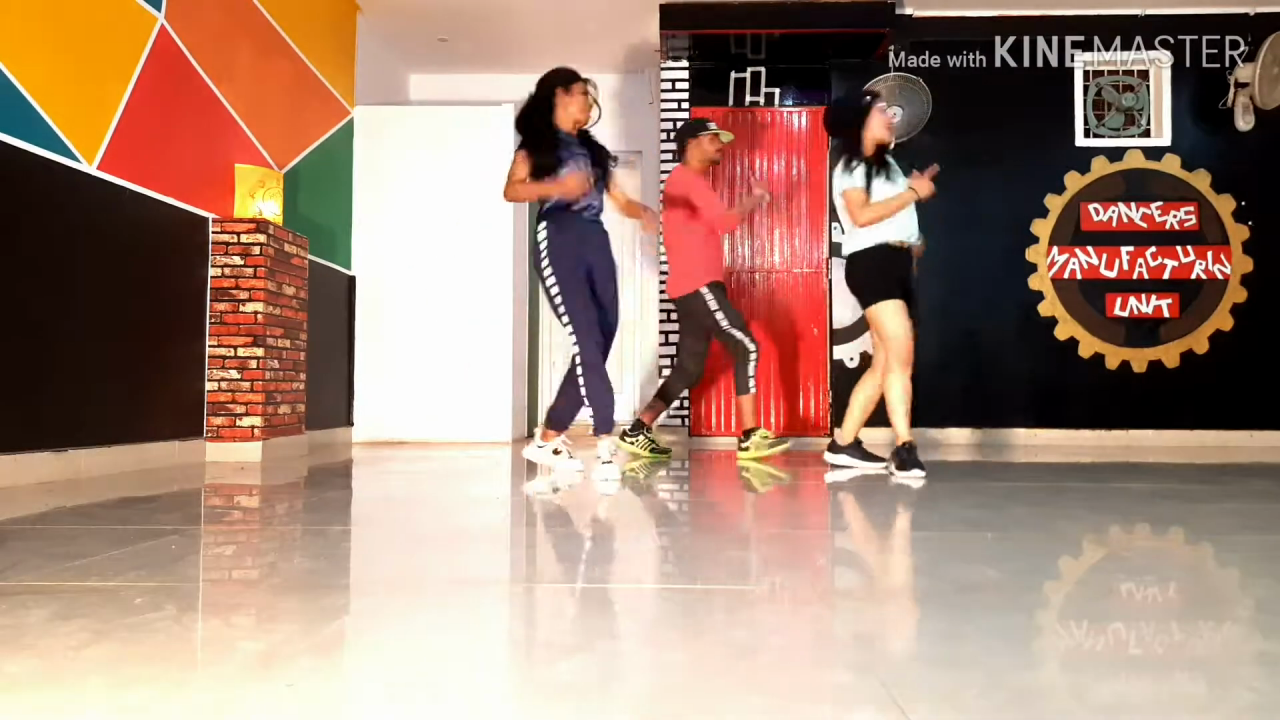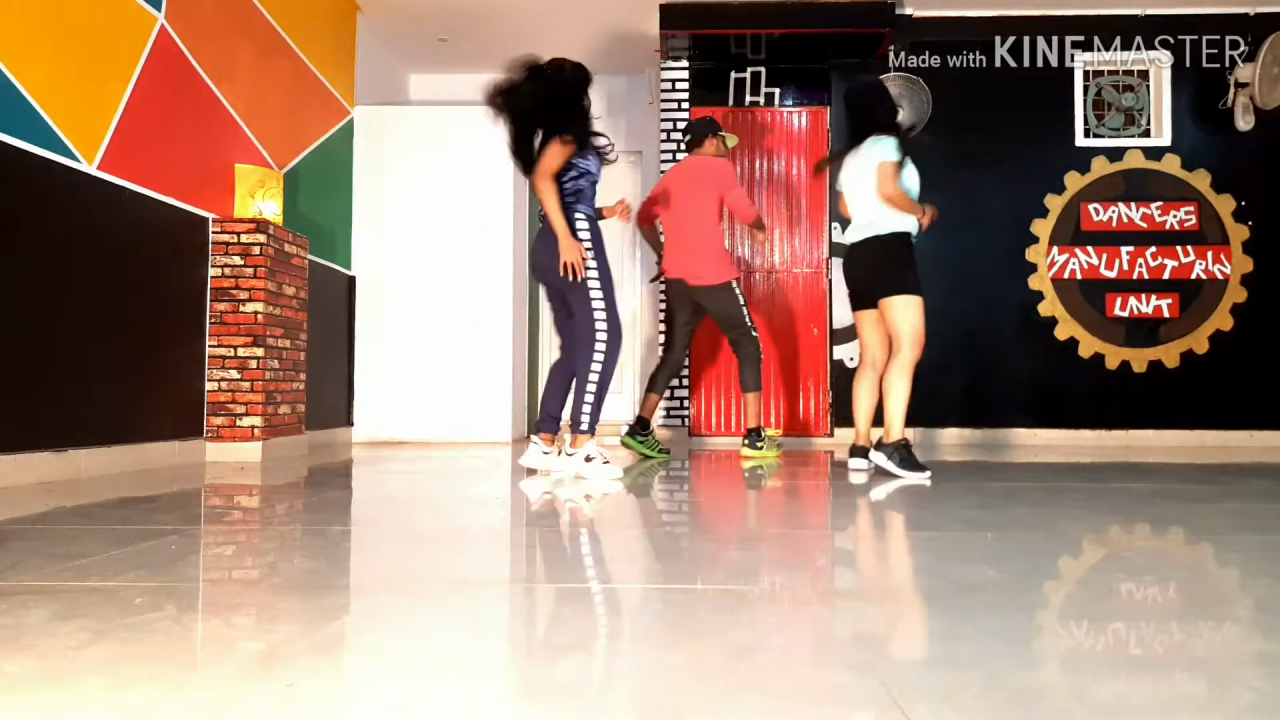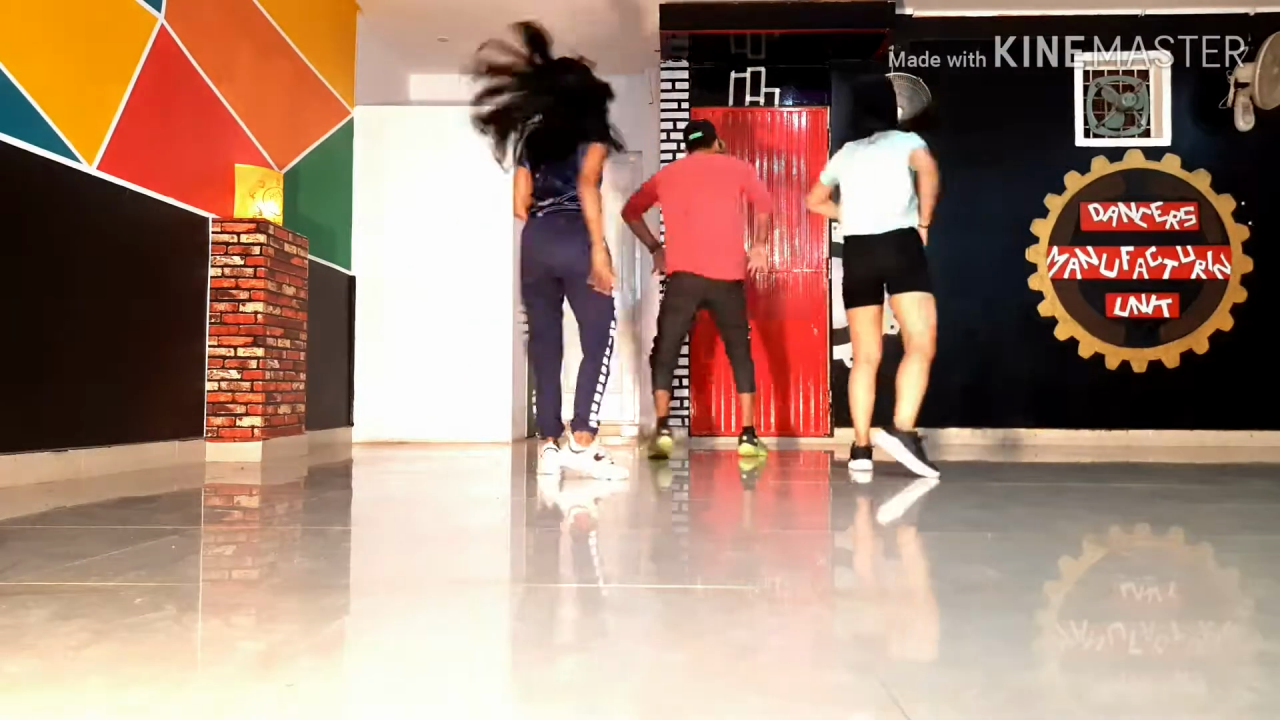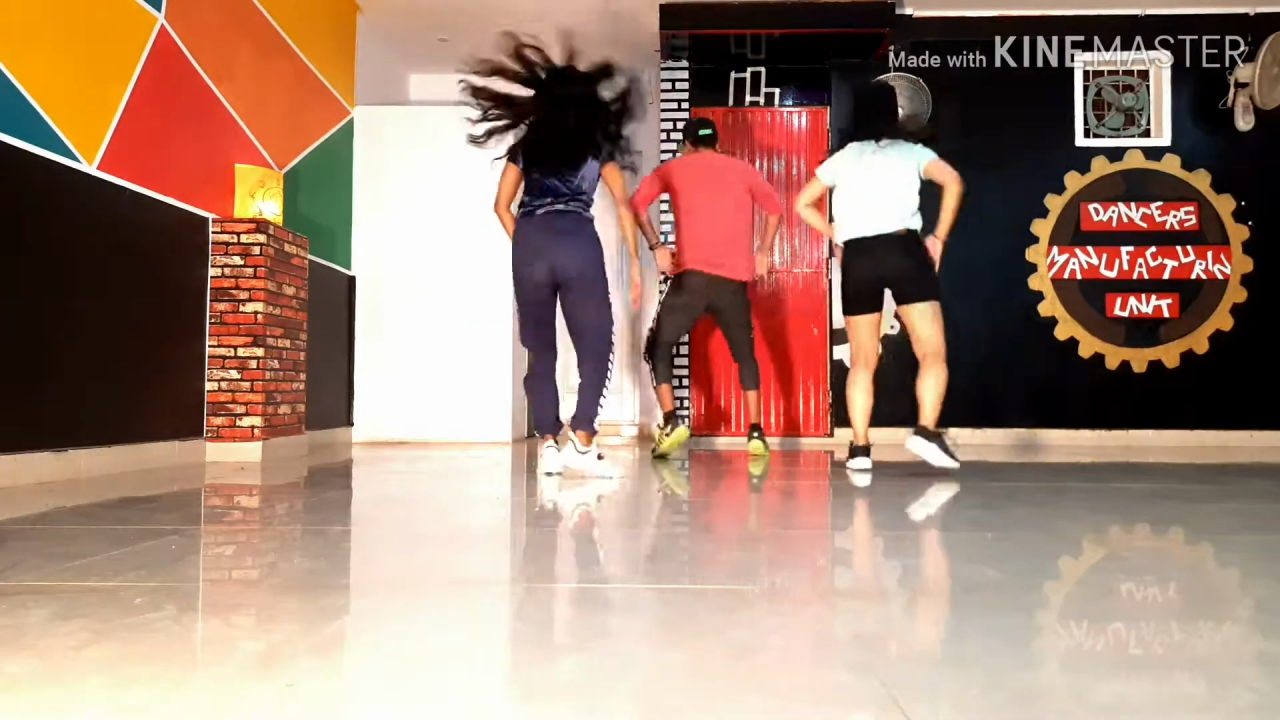
dt=0.1s
person 1, frame 1
left shoulder: (590, 148)
right shoulder: (534, 145)
left elbow: (619, 198)
right elbow: (512, 190)
left wrist: (645, 214)
right wrist: (555, 188)
left hip: (586, 251)
right hip: (557, 246)
left knee: (596, 348)
right knee: (587, 344)
left ankle: (547, 439)
right ankle: (601, 443)
person 1, frame 2
left shoulder: (551, 135)
right shoulder: (566, 130)
right elbow: (542, 177)
left wrist: (605, 212)
right wrist: (566, 237)
left hip: (559, 243)
right hip: (577, 240)
left knee: (575, 348)
right knee: (602, 336)
left ankle: (544, 443)
right ankle: (582, 444)
person 1, frame 3
left shoulder: (532, 138)
right shoulder: (592, 132)
left elbow: (521, 205)
right elbow: (587, 185)
right wrist: (598, 247)
left hip: (536, 242)
right hip: (575, 239)
left knee: (546, 348)
right knee: (599, 341)
left ankle: (549, 443)
right ankle: (582, 441)
person 1, frame 4
left shoulder: (527, 142)
right shoulder: (598, 143)
left elbow: (502, 205)
right elbow: (622, 204)
right wrist: (634, 263)
left hip: (530, 246)
right hip: (578, 243)
left knee: (540, 353)
right knee: (596, 349)
left ankle: (549, 443)
right ankle: (582, 441)
person 2, frame 1
left shoulder: (883, 162)
right shoulder: (849, 168)
right elbow: (859, 216)
left wrist: (909, 236)
right wrist: (910, 193)
left hip: (893, 264)
right hip: (875, 263)
left knee: (884, 362)
right knee: (899, 353)
left ankle: (844, 442)
right ankle: (902, 446)
person 2, frame 2
left shoulder: (851, 156)
right shoulder: (885, 143)
left elbow: (845, 207)
right elbow: (889, 191)
right wrist: (920, 211)
left hip: (862, 257)
right hip: (886, 251)
left knee: (873, 360)
right knee: (910, 348)
left ankle: (862, 447)
right ankle: (894, 442)
person 2, frame 3
left shoulder: (844, 154)
right shoulder: (905, 141)
left elbow: (815, 201)
right elbow: (928, 171)
right wrist: (924, 221)
left hip: (855, 252)
right hip: (899, 246)
left knee: (865, 359)
right knee: (922, 345)
left ankle: (861, 447)
right ankle: (901, 430)
person 2, frame 4
left shoulder: (841, 158)
right shoulder: (911, 151)
left elbow: (802, 205)
right elbow: (953, 182)
left wrist: (838, 237)
right wrist: (938, 237)
left hip: (857, 258)
right hip: (903, 251)
left knee: (862, 363)
right knee: (933, 354)
left ankle: (859, 446)
right ankle: (927, 430)
person 3, frame 1
left shoulder: (692, 181)
right shoulder: (687, 181)
right elbow: (725, 221)
right wrist: (756, 199)
left hip: (685, 285)
right hip: (700, 285)
left knee: (691, 366)
right knee: (745, 347)
left ankle: (639, 429)
right ankle: (750, 435)
person 3, frame 2
left shoulder: (672, 177)
right shoulder: (718, 168)
left elbow: (644, 218)
right elbow: (745, 213)
right wrist: (759, 228)
left hip: (677, 278)
right hip: (714, 276)
left knee: (673, 355)
right knee: (747, 347)
left ankle: (640, 428)
right ankle: (754, 435)
person 3, frame 3
left shoulder: (666, 175)
right shoulder: (737, 167)
left elbow: (631, 211)
right elbow: (764, 206)
left wrist: (656, 249)
right wrist: (759, 245)
left hip: (683, 275)
right hip: (727, 276)
left knee: (665, 352)
right knee: (740, 354)
left ankle: (662, 425)
right ankle: (748, 434)
person 3, frame 4
left shoulder: (672, 169)
right shoulder: (742, 169)
left elbow: (636, 203)
right elbow: (775, 207)
left wrist: (657, 246)
right wrist: (763, 251)
left hip: (692, 274)
right hip: (734, 277)
left knee: (657, 348)
right knee: (744, 353)
left ankle: (671, 421)
right ankle: (756, 431)
